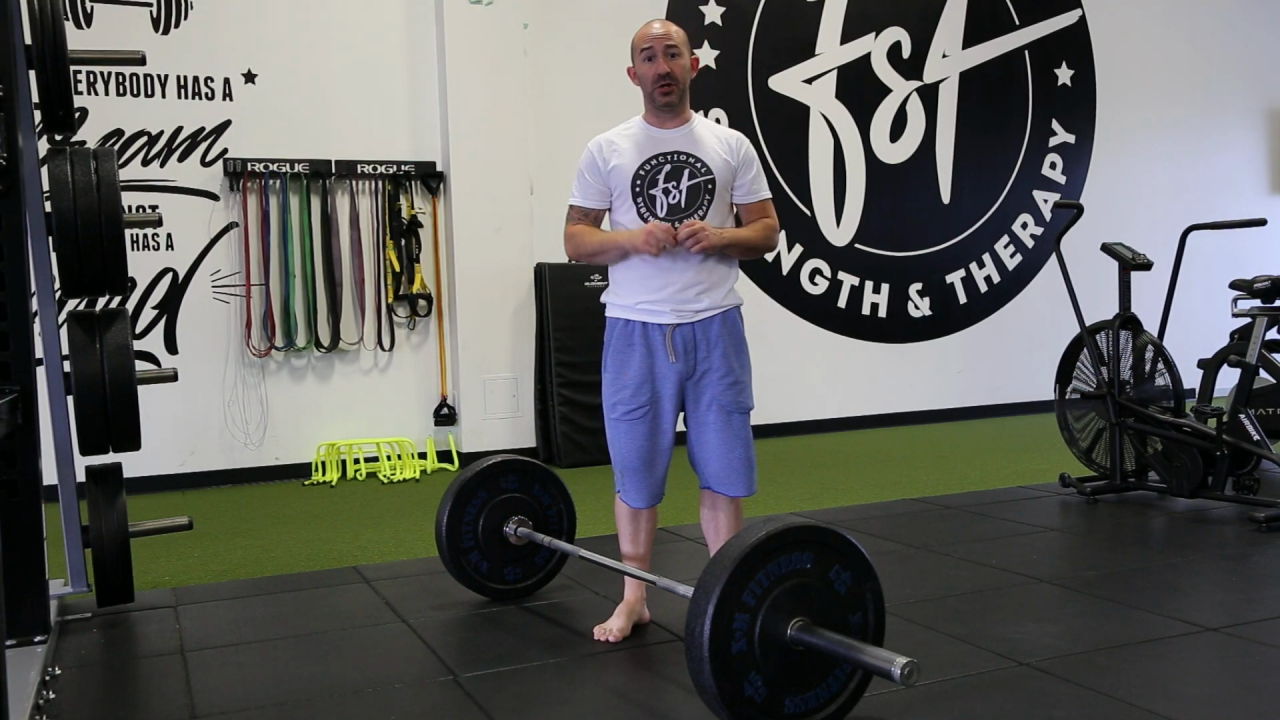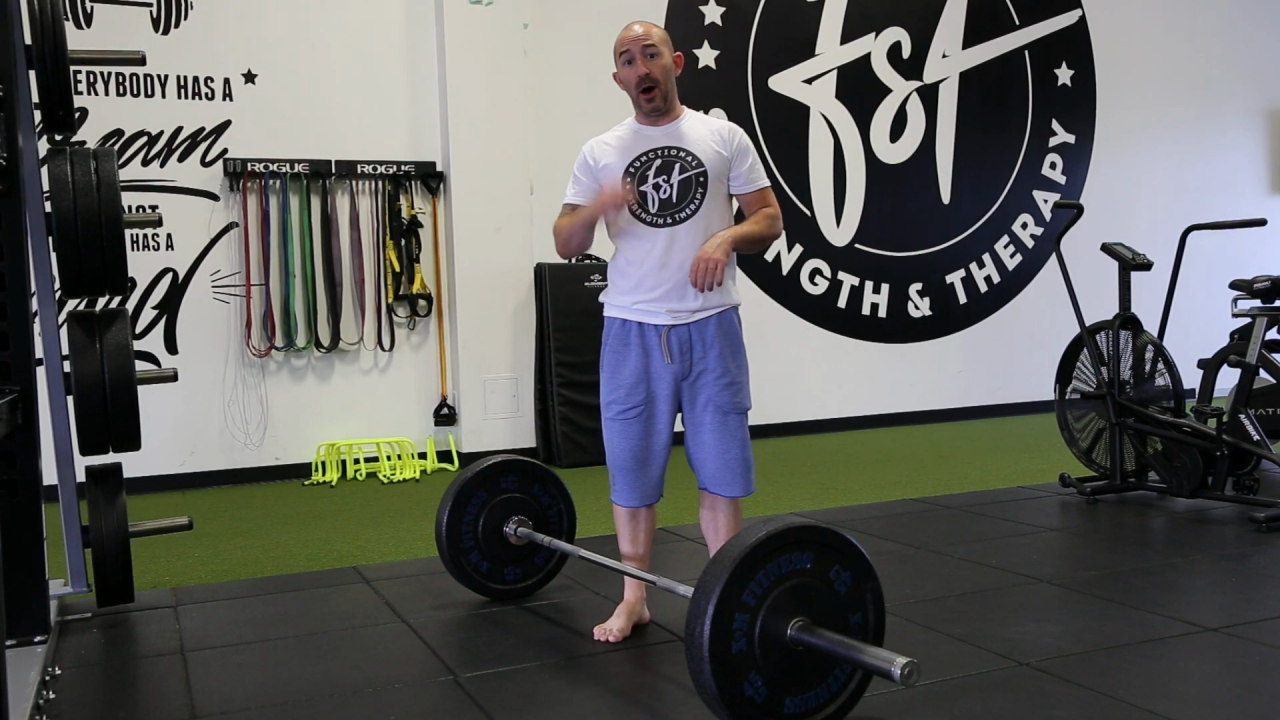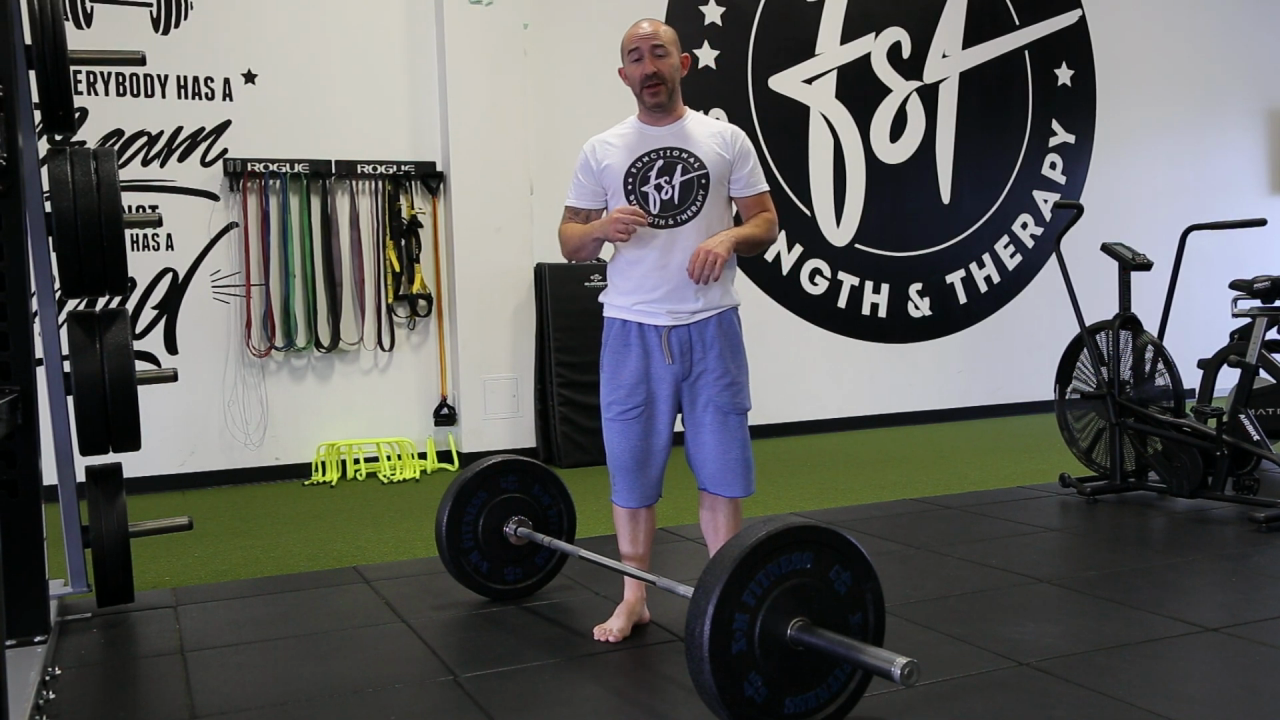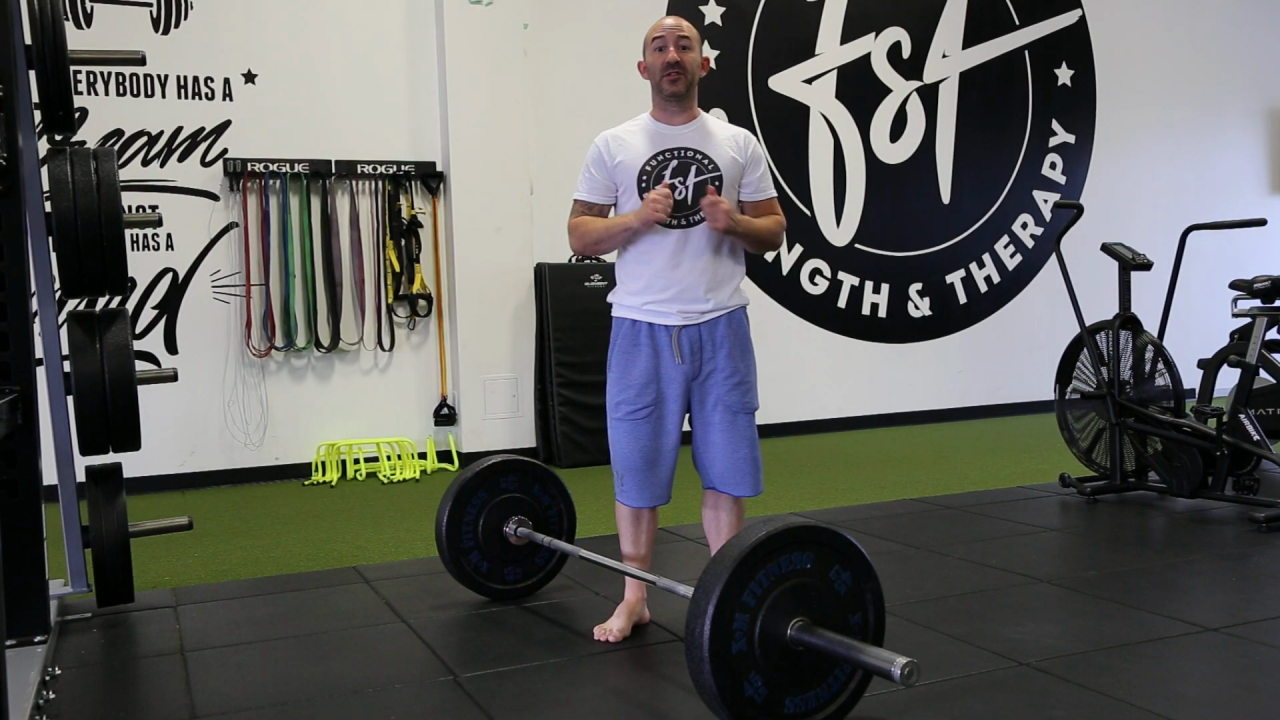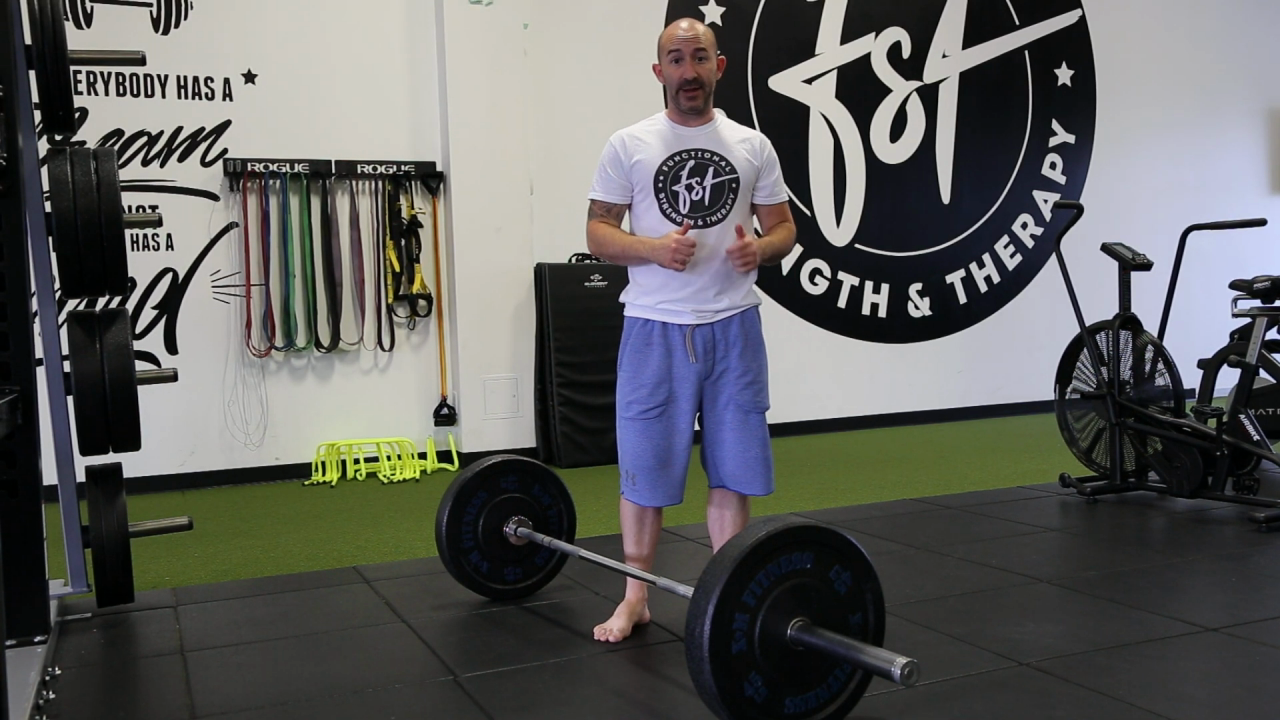
dt=0.5s
person 1, frame 1
left shoulder: (731, 145)
right shoulder: (606, 150)
left elbow: (768, 231)
right elbow: (575, 240)
left wrist: (721, 238)
right wrist: (629, 239)
left hip: (714, 327)
right hip: (636, 331)
left knee: (722, 466)
right knee: (635, 466)
right ankle: (634, 597)
person 1, frame 2
left shoulder: (725, 137)
right shoulder: (599, 151)
left elbow: (769, 219)
right elbow: (565, 244)
left wrist: (727, 238)
right wrist: (593, 211)
left hip: (710, 325)
right hip: (633, 329)
left knee: (721, 465)
right knee: (632, 464)
right ankle: (634, 597)
person 1, frame 3
left shoulder: (726, 139)
right shoulder: (601, 151)
left elbow: (766, 222)
right elbow: (569, 243)
left wrist: (729, 239)
right wrist: (600, 229)
left hip: (711, 326)
right hip: (632, 330)
left knee: (721, 466)
right knee: (632, 466)
right ankle: (634, 597)
person 1, frame 4
left shoulder: (739, 144)
right shoulder: (613, 146)
left elbow: (775, 226)
right elbow: (580, 235)
left wrist: (737, 223)
right wrist: (634, 218)
left hip: (720, 326)
right hip: (643, 330)
left knee: (726, 467)
right knee: (636, 466)
right ankle: (634, 598)
person 1, frame 5
left shoulder: (753, 145)
right shoulder: (629, 144)
left elbow: (783, 225)
right elbow: (598, 232)
left wrist: (760, 248)
right wrist: (652, 248)
left hip: (733, 326)
right hip: (654, 329)
left knee: (733, 468)
right knee: (644, 464)
right ankle: (635, 597)
